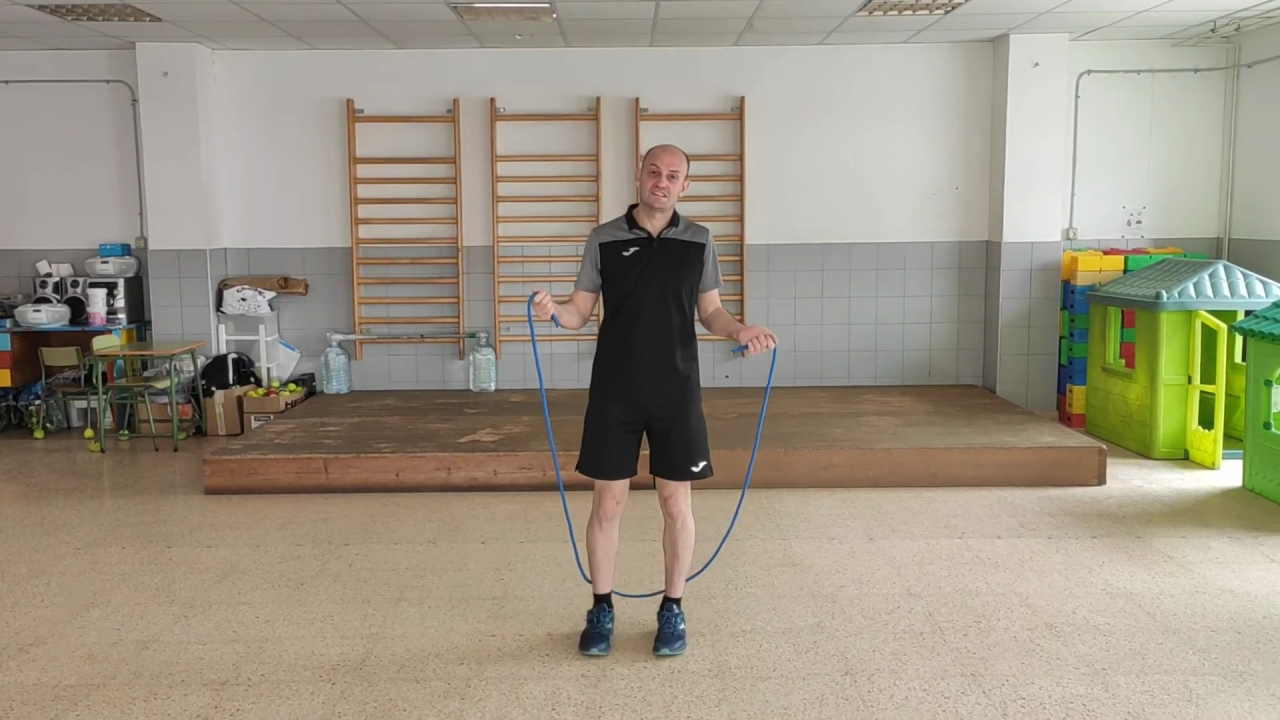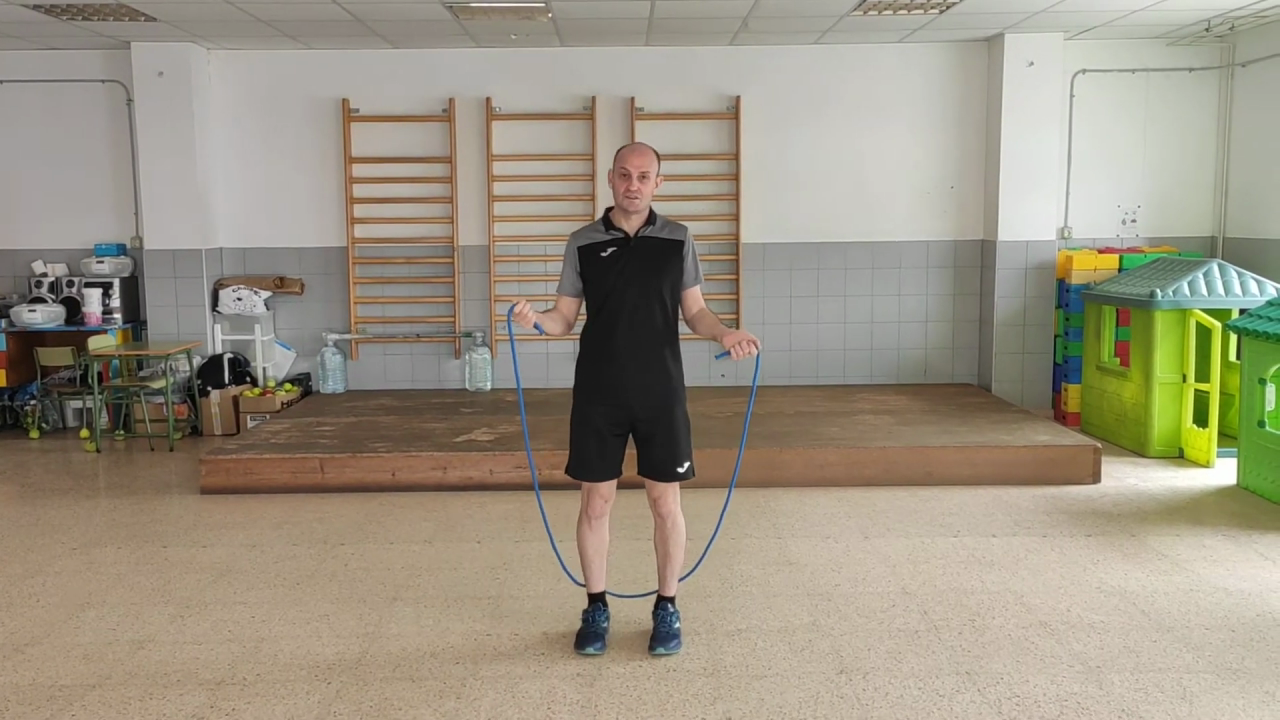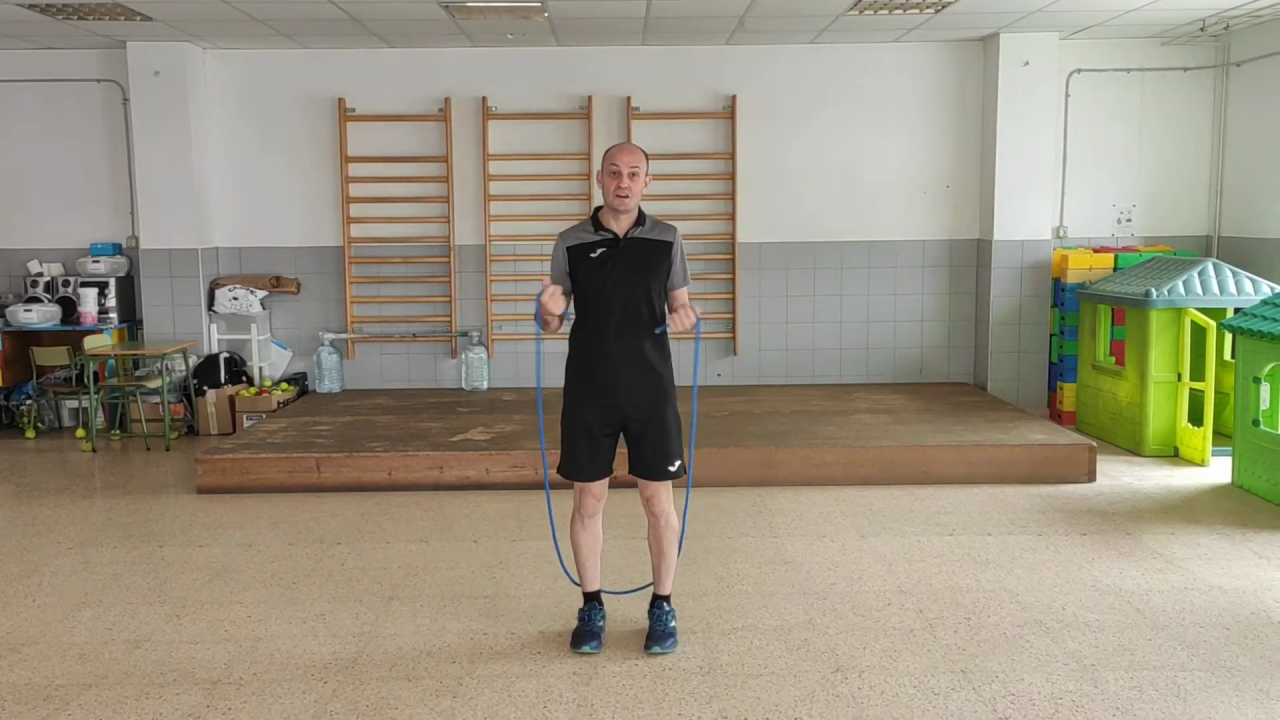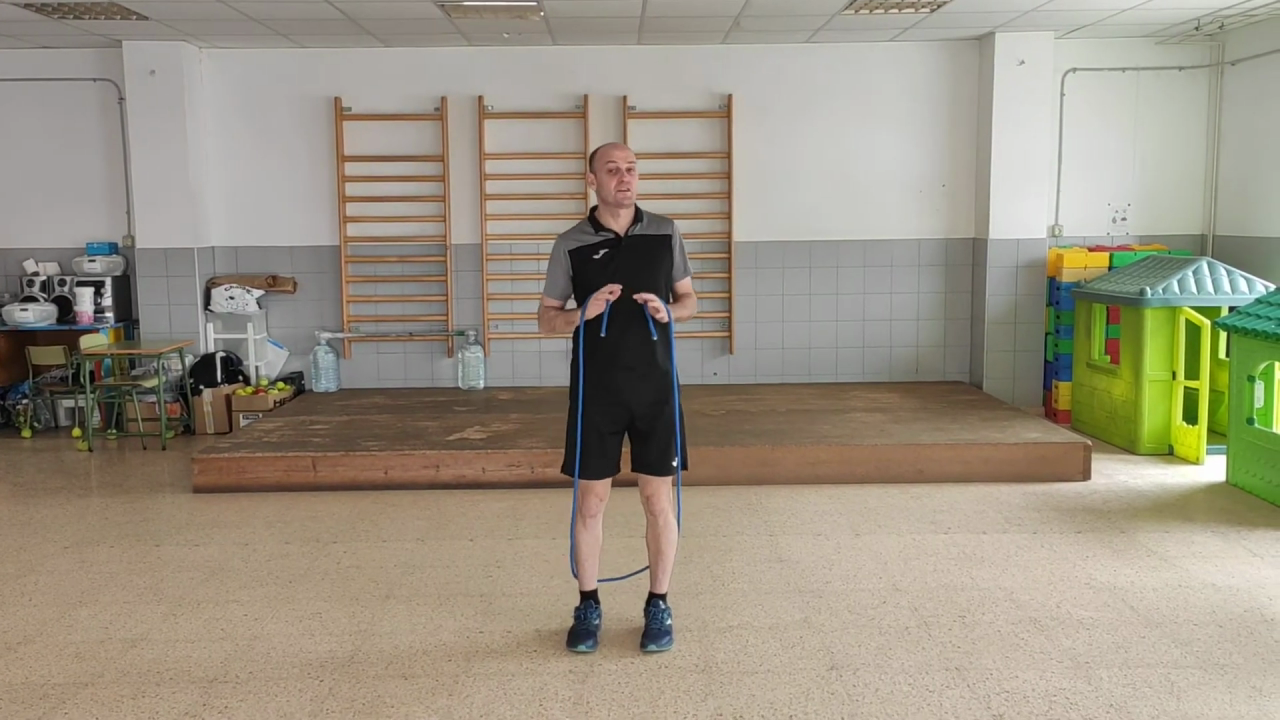
dt=0.5s
person 1, frame 1
left shoulder: (698, 241)
right shoulder: (603, 239)
left elbow: (709, 311)
right elbow: (580, 311)
left wrist: (740, 330)
right wrist: (552, 310)
left hip: (677, 393)
right hip: (614, 394)
left knee: (676, 503)
right knee: (607, 503)
left ankle: (672, 609)
right ankle: (601, 608)
person 1, frame 2
left shoulder: (678, 239)
right shoulder: (582, 243)
left elbow: (694, 310)
right elbow: (565, 318)
left wrist: (725, 333)
right wrist: (534, 318)
left hip: (661, 392)
right hip: (599, 394)
left knee: (666, 502)
right knee: (595, 502)
left ankle: (666, 608)
right ankle: (596, 608)
person 1, frame 3
left shoulder: (666, 239)
right shoulder: (571, 242)
left elbow: (682, 305)
right elbow: (553, 320)
left wrist: (685, 318)
right wrist: (549, 311)
left hip: (651, 390)
right hip: (589, 392)
left knee: (659, 501)
right knee: (588, 501)
left ankle: (662, 607)
right ankle: (591, 607)
person 1, frame 4
left shoulder: (665, 232)
right shoulder: (571, 244)
left elbow: (690, 300)
right elbow: (547, 318)
left wrist: (667, 310)
right wrist: (584, 312)
left hip: (655, 386)
right hip: (596, 390)
left knee: (658, 498)
right knee: (591, 500)
left ankle: (658, 605)
right ankle: (588, 606)
